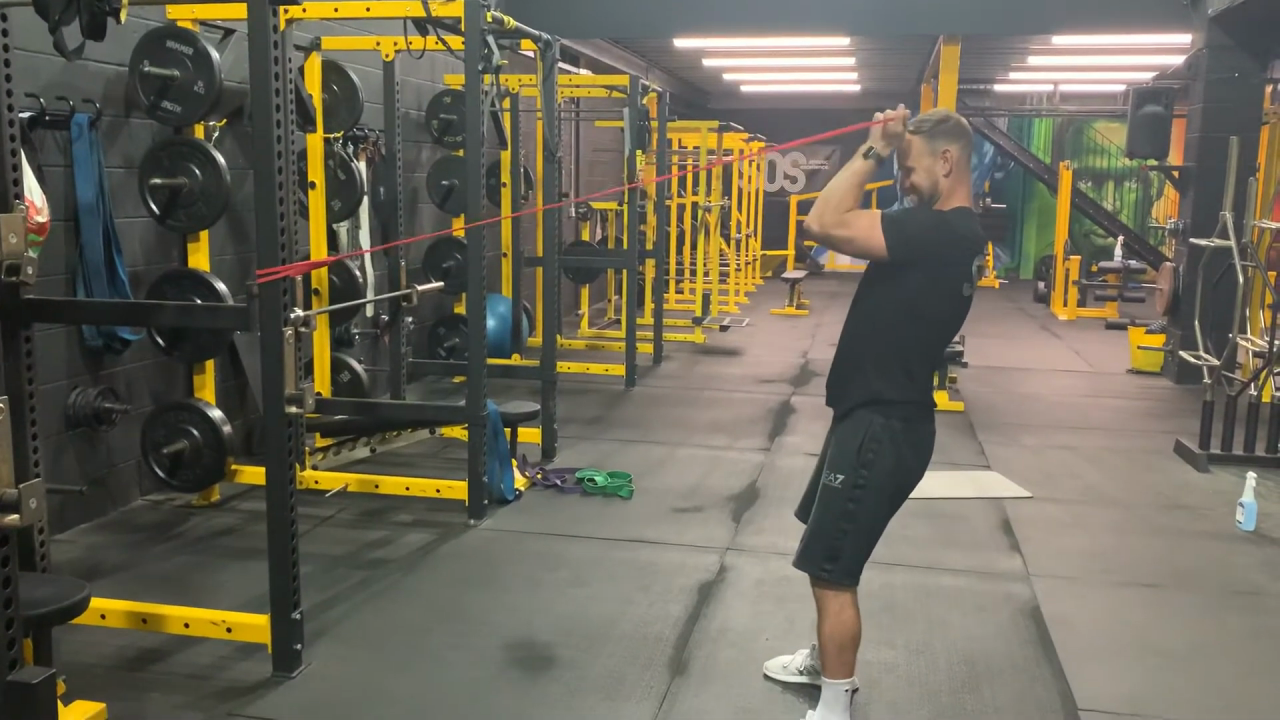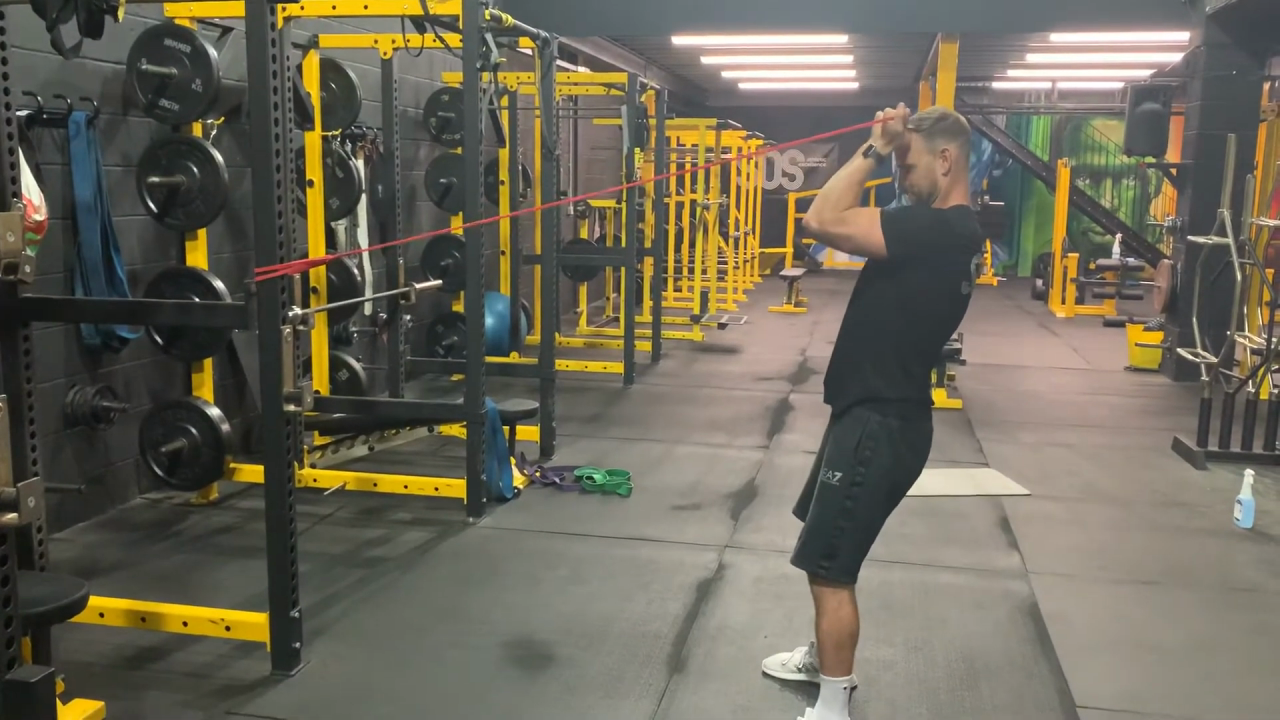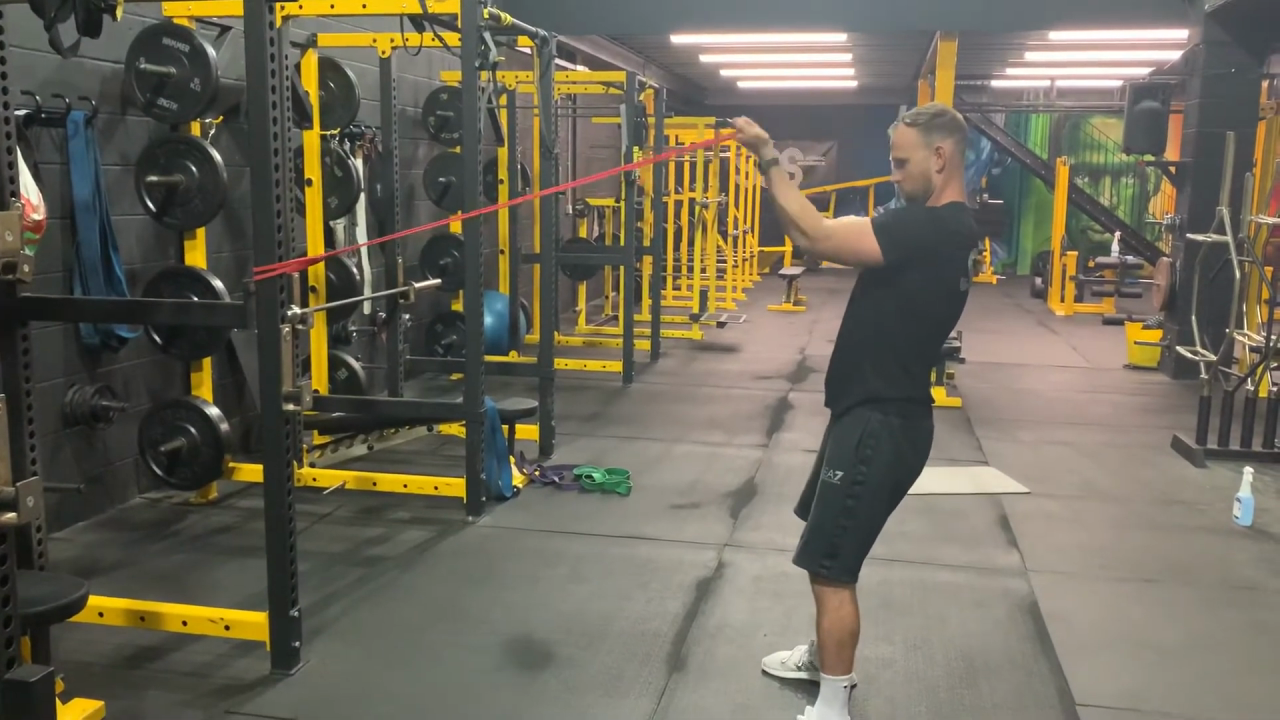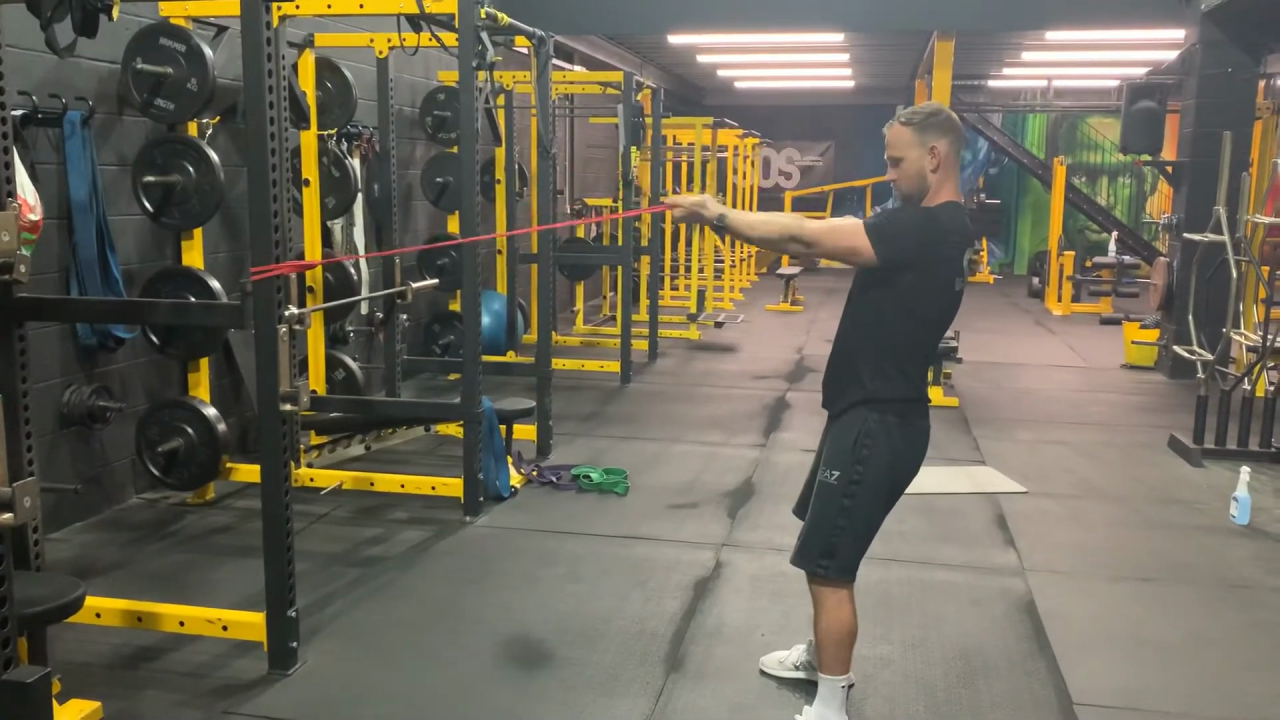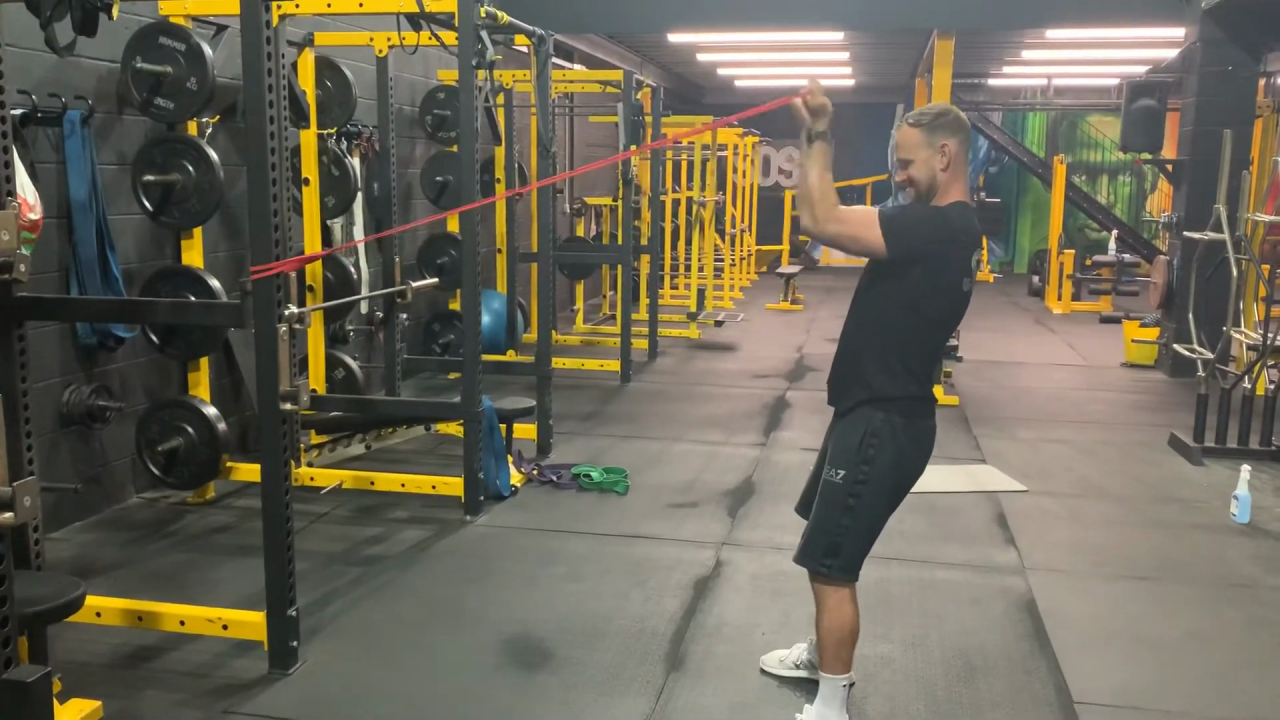
dt=0.5s
person 1, frame 1
left shoulder: (939, 232)
right shoulder: (946, 231)
left elbow: (824, 224)
right elbow: (844, 227)
left wrist: (872, 152)
left hip: (883, 426)
right hip: (879, 414)
left knee: (830, 570)
right knee: (828, 555)
right ankle: (827, 661)
person 1, frame 2
left shoulder: (939, 230)
right shoulder: (946, 229)
left elbow: (823, 221)
right elbow: (843, 224)
left wrist: (873, 150)
left hip: (879, 423)
right hip: (876, 411)
left knee: (827, 567)
right knee: (827, 552)
right ankle: (826, 657)
person 1, frame 3
left shoulder: (932, 229)
right shoulder: (939, 226)
left elbow: (815, 236)
right elbow: (840, 236)
left wrist: (767, 160)
left hip: (881, 422)
right hip: (877, 410)
left knee: (829, 565)
right knee: (828, 549)
right ankle: (826, 656)
person 1, frame 4
left shoulder: (928, 230)
right shoulder: (937, 226)
left elbow: (807, 238)
left wrist: (716, 213)
left hip: (878, 423)
right hip: (875, 412)
left knee: (826, 565)
right knee: (826, 549)
right ankle: (824, 655)
person 1, frame 5
left shoulder: (938, 229)
right shoulder: (942, 226)
left elbow: (820, 221)
left wrist: (816, 134)
left hip: (883, 424)
right hip: (877, 411)
left knee: (830, 563)
right knee: (828, 549)
right ankle: (824, 655)
